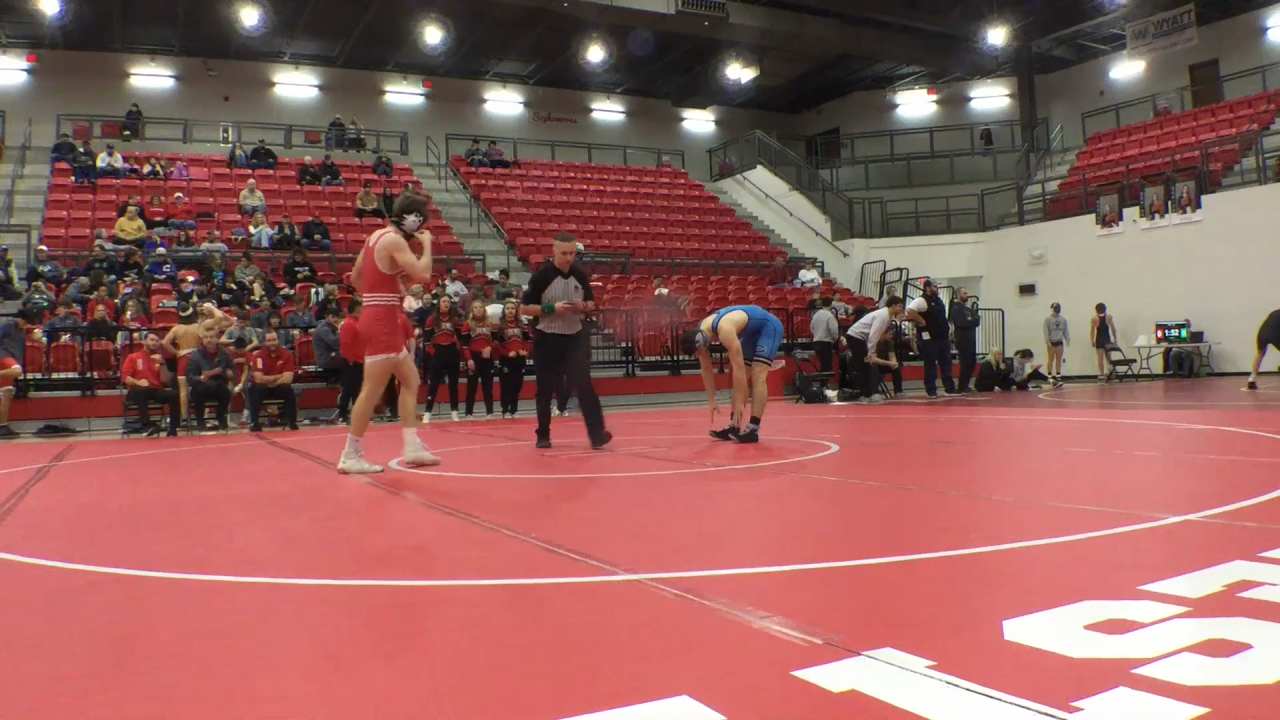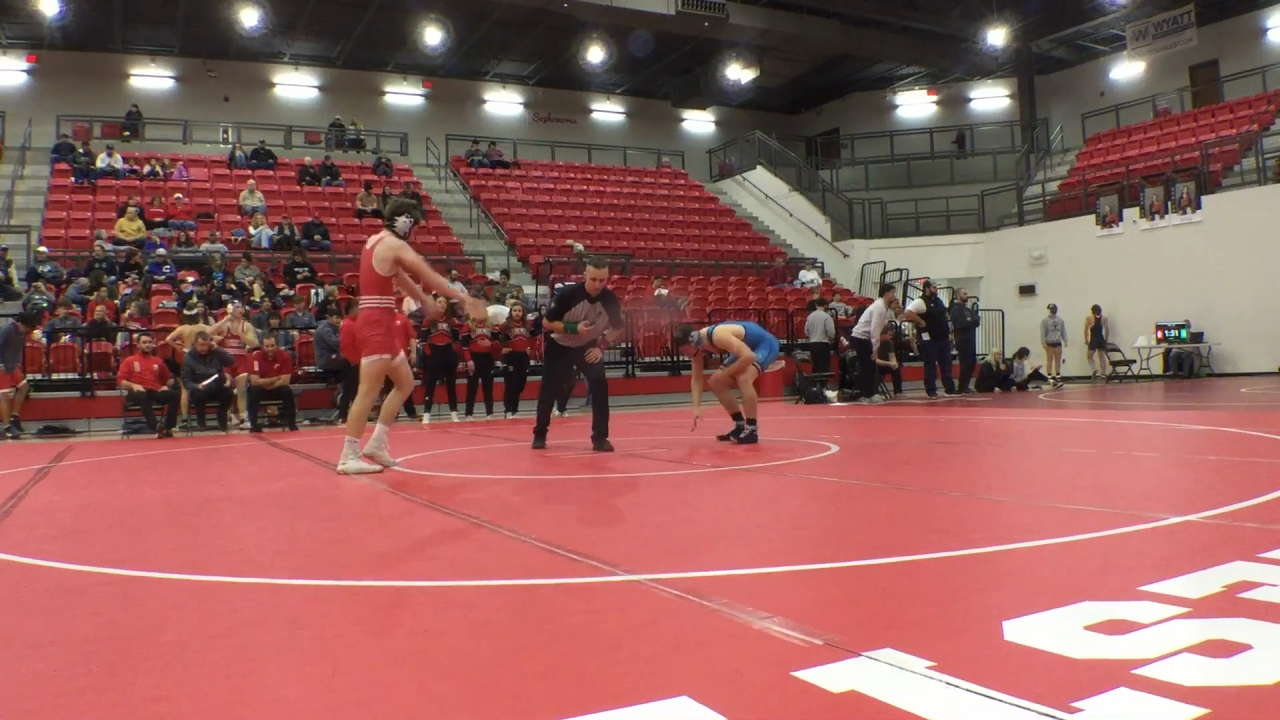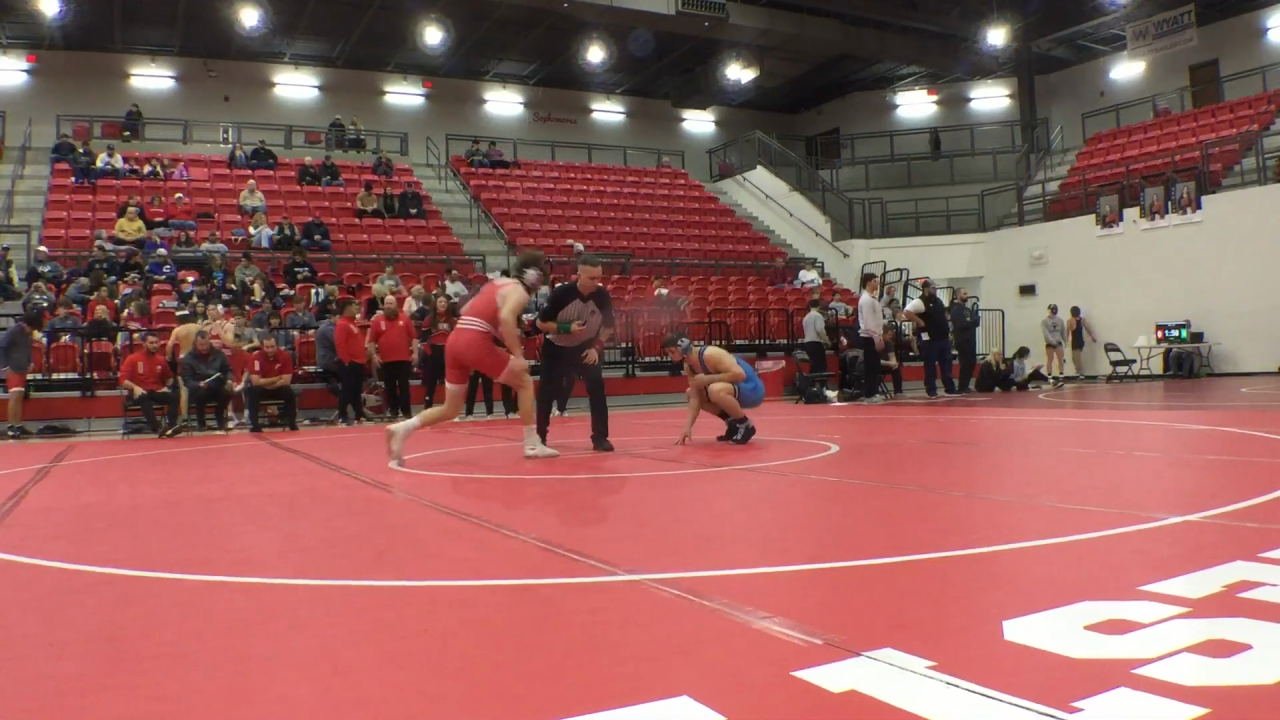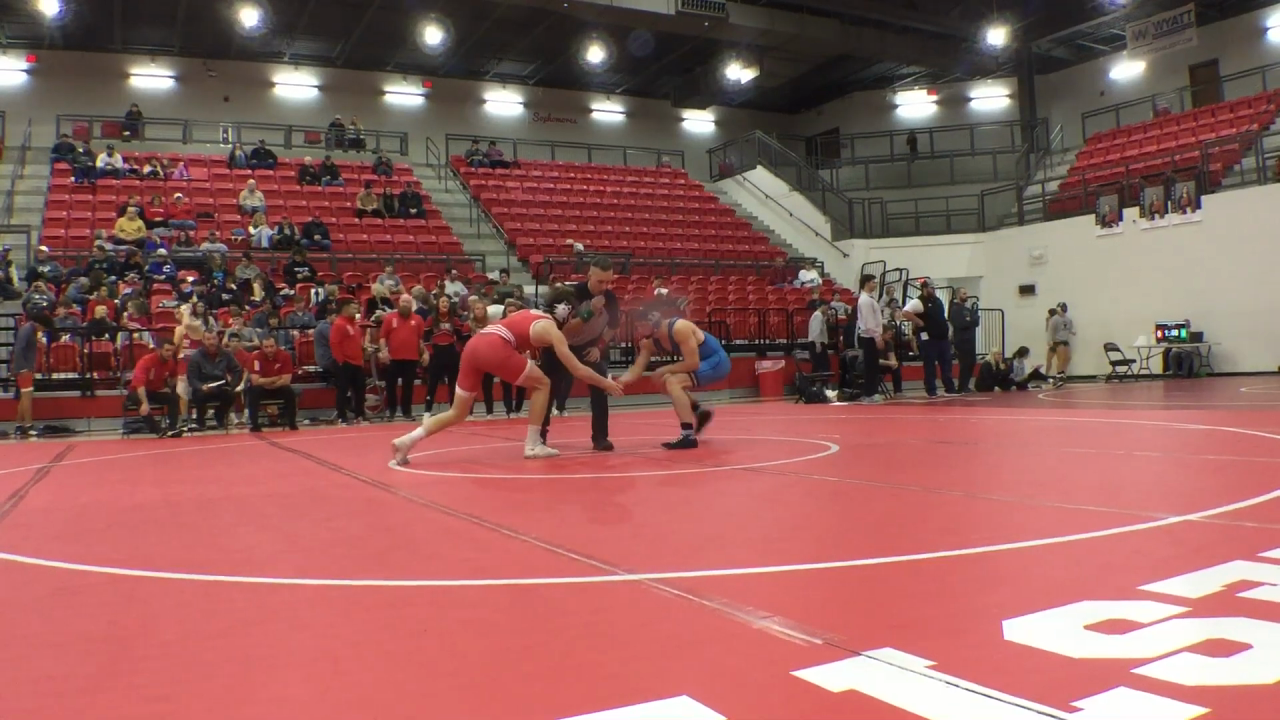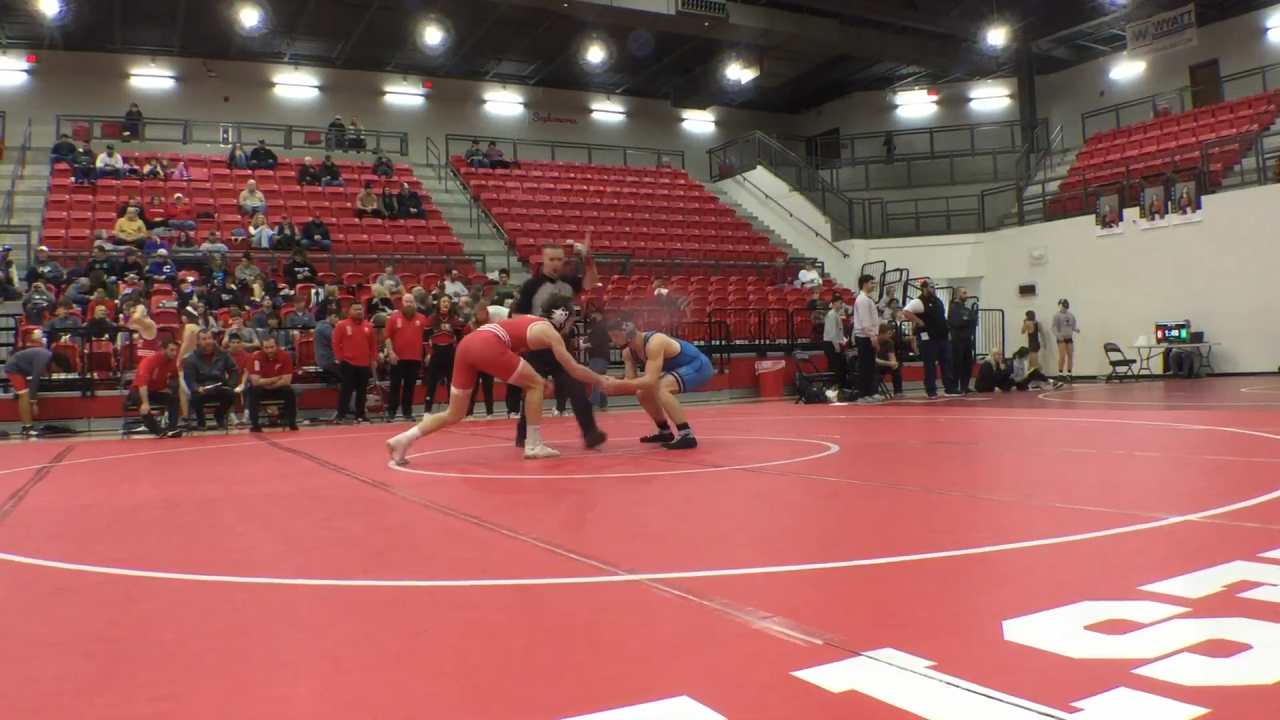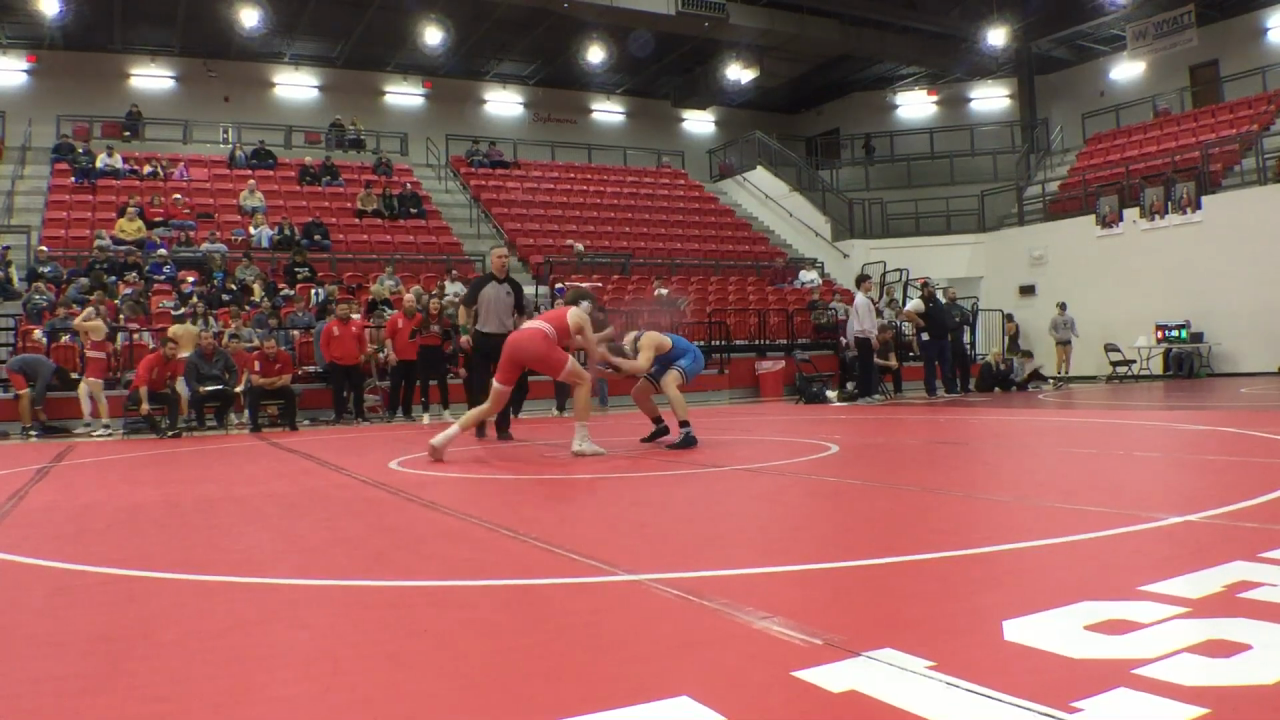
dt=0.7s
person 1, frame 1
left shoulder: (376, 237)
right shoulder: (394, 240)
left elbow: (355, 277)
right elbow: (422, 275)
right wrist: (427, 245)
left hip: (376, 318)
right hip: (381, 321)
left knee: (411, 382)
right knee: (372, 390)
left ankle: (413, 447)
right ankle: (350, 456)
person 1, frame 2
left shoulder: (375, 242)
right shoulder: (395, 245)
right elbow: (430, 277)
left wrist: (423, 298)
right wrist: (465, 299)
left hip: (375, 321)
right hip: (376, 323)
left knee: (406, 383)
right knee: (368, 392)
left ankle: (376, 445)
right ankle: (348, 457)
person 1, frame 3
left shoulder: (496, 284)
right shoulder: (520, 293)
right elbow: (505, 317)
right wrist: (518, 355)
left hip: (455, 341)
right hip: (476, 343)
left knee: (450, 410)
right knee: (525, 383)
left ankle: (403, 428)
right ankle: (532, 445)
person 1, frame 4
left shoulder: (529, 314)
right shoulder: (552, 330)
right elbow: (577, 370)
right wrist: (607, 383)
left hip: (473, 346)
right hip: (493, 349)
left knee: (457, 414)
right knee: (541, 384)
left ankle: (407, 441)
right ankle: (533, 445)
person 1, frame 5
left shoulder: (530, 321)
right shoulder: (550, 332)
left elbow: (514, 358)
right elbow: (574, 370)
left wrist: (531, 373)
right wrist: (602, 380)
left hip: (467, 343)
right hip: (487, 346)
left knee: (453, 415)
right knee: (535, 384)
left ankle: (402, 440)
right ankle: (533, 445)
person 1, frame 6
left shoulder: (558, 313)
right shoulder: (582, 317)
left elbow: (571, 342)
right elbow: (595, 356)
left wrist: (594, 340)
left hip: (514, 341)
right hip: (536, 344)
left knee: (493, 406)
right knee: (584, 380)
left ankle: (442, 439)
right ankle: (581, 441)
person 2, frame 1
left shoulder: (580, 275)
right shoulder: (541, 276)
left elbow: (591, 304)
right elbow: (525, 308)
left wrist: (582, 306)
right wrist: (552, 308)
left hip: (575, 336)
right hip: (547, 338)
left knee: (584, 384)
right knee: (545, 388)
left ankle: (597, 431)
right ankle: (543, 434)
person 2, frame 2
left shoulder: (610, 299)
right shoulder: (568, 294)
left elbow: (617, 327)
right elbow: (547, 322)
left wrist: (600, 347)
right wrist: (574, 328)
left hip: (588, 347)
right hip: (559, 346)
left knee: (599, 386)
right knee: (549, 390)
left ankle: (600, 438)
right ankle: (539, 434)
person 2, frame 3
left shoulder: (602, 296)
right shoulder: (561, 293)
left elbow: (608, 326)
right elbow: (541, 323)
left wrist: (596, 347)
right wrist: (567, 329)
left hip: (585, 347)
right hip: (556, 347)
left knee: (597, 387)
right knee: (547, 390)
left ankle: (600, 438)
right ankle: (539, 435)
person 2, frame 4
left shoulder: (610, 298)
right shoulder: (572, 293)
left elbow: (613, 326)
right elbow: (563, 327)
left wrist: (599, 346)
right wrist: (589, 312)
left hip: (589, 346)
left knee: (600, 386)
right knee: (549, 389)
left ankle: (600, 437)
right ankle: (539, 434)
person 2, frame 5
left shoulder: (569, 281)
right shoulder: (532, 285)
left elbow: (590, 283)
right elbow: (517, 315)
left wrist: (587, 258)
right hip: (538, 347)
left knee: (576, 388)
left ankle: (590, 432)
right ankle: (523, 434)
person 2, frame 6
left shoulder: (514, 286)
right shoulder: (480, 283)
left elbow: (521, 314)
right elbow: (464, 307)
right wrist: (464, 332)
left hip: (505, 339)
right hip: (481, 339)
right knee: (479, 384)
left ankle: (503, 428)
right ankle: (480, 423)
